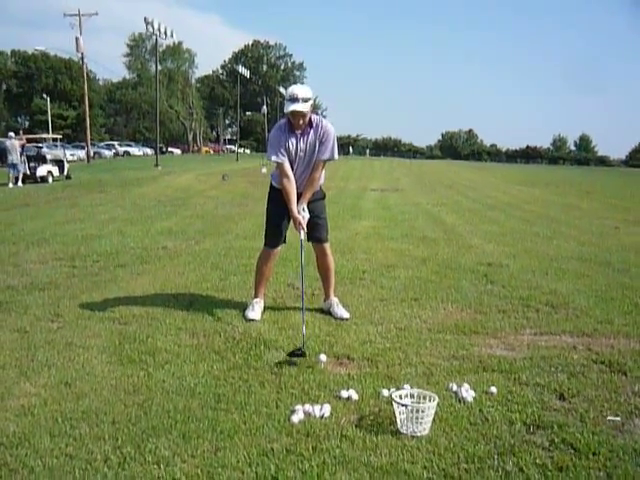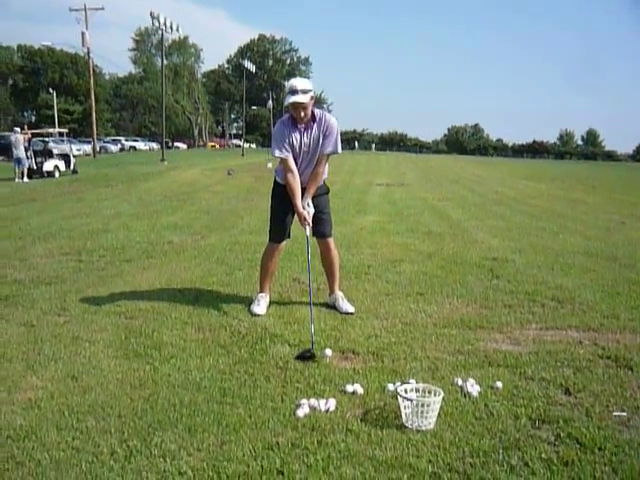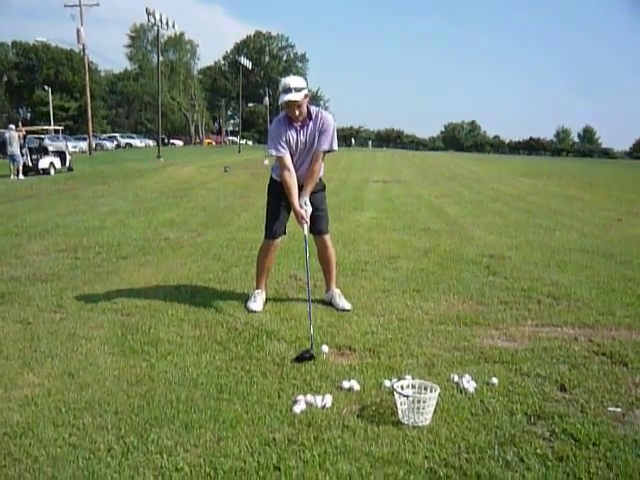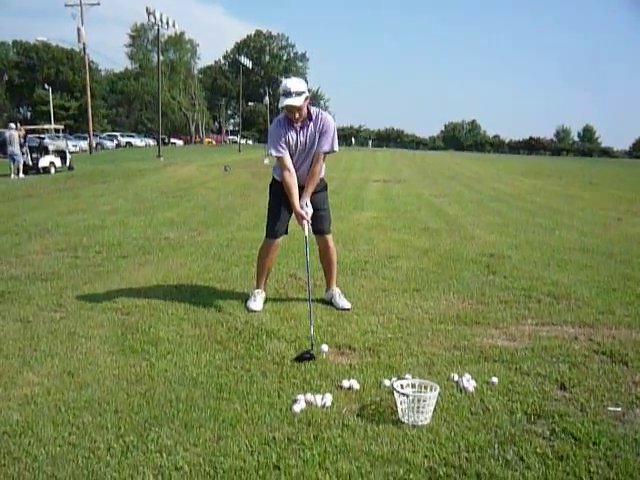
dt=0.3s
person 1, frame 1
left shoulder: (325, 129)
right shoulder: (278, 133)
left elbow: (317, 171)
right elbow: (285, 175)
left wrist: (303, 204)
right wrist: (294, 212)
left hip: (313, 193)
right hip: (281, 193)
left knee: (323, 246)
right knee: (271, 247)
left ankle: (330, 299)
right ankle: (257, 300)
person 1, frame 2
left shoulder: (328, 123)
right shoulder: (282, 128)
left elbow: (321, 165)
right elbow: (289, 170)
left wrist: (307, 199)
right wrist: (298, 208)
left hip: (316, 188)
right hip: (285, 188)
left knee: (327, 240)
right knee: (275, 242)
left ankle: (335, 294)
right ankle: (263, 294)
person 1, frame 3
left shoulder: (324, 120)
right shoulder: (278, 126)
left elbow: (317, 162)
right elbow: (286, 169)
left wrist: (305, 197)
right wrist: (295, 206)
left hip: (312, 185)
right hip: (281, 185)
left knee: (323, 237)
right knee: (271, 238)
left ankle: (332, 291)
right ankle: (259, 291)
person 1, frame 4
left shoulder: (324, 121)
right shoulder: (278, 127)
left elbow: (318, 163)
right elbow: (286, 169)
left wrist: (306, 198)
right wrist: (295, 207)
left hip: (315, 185)
right hip: (283, 186)
left knee: (325, 237)
right knee: (272, 238)
left ankle: (332, 290)
right ankle: (259, 290)
